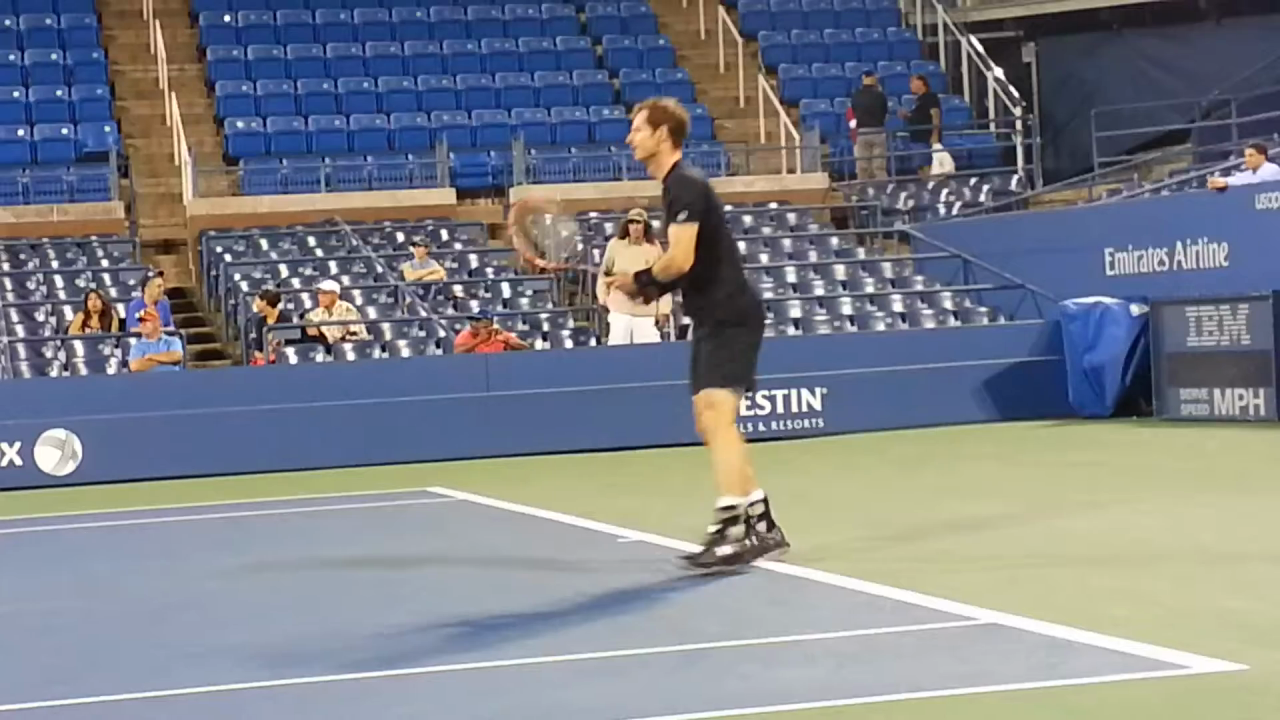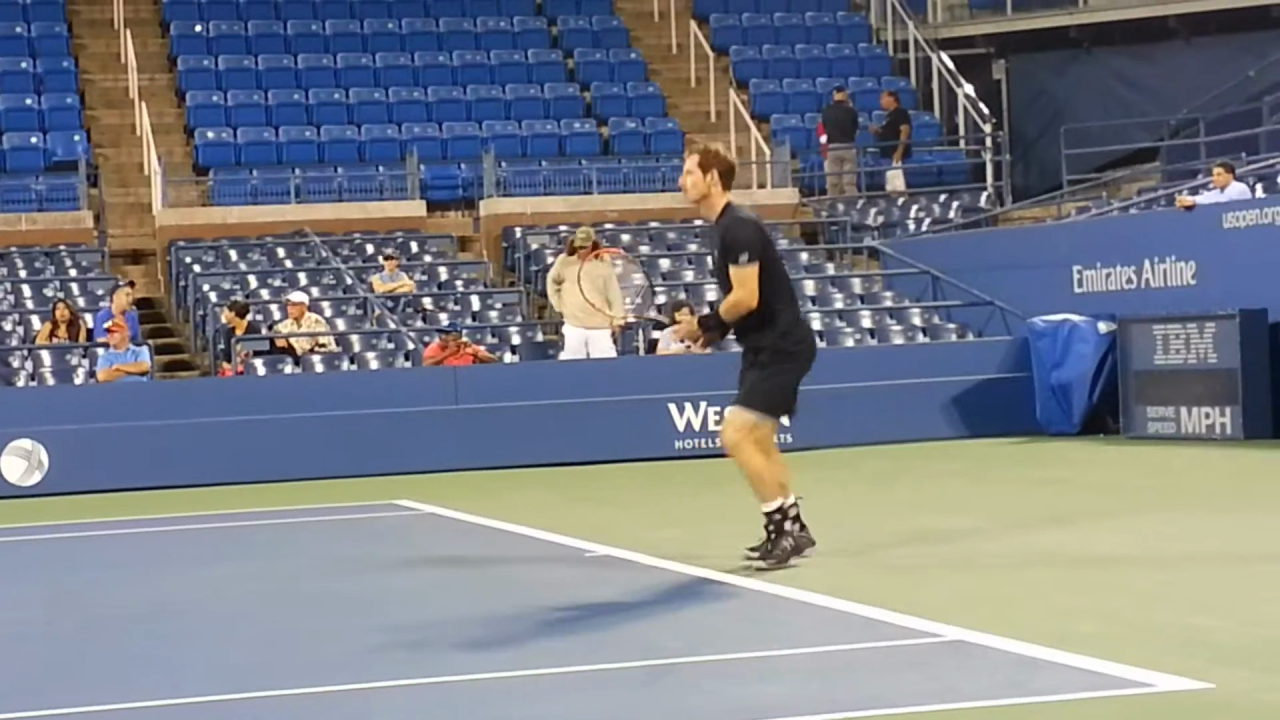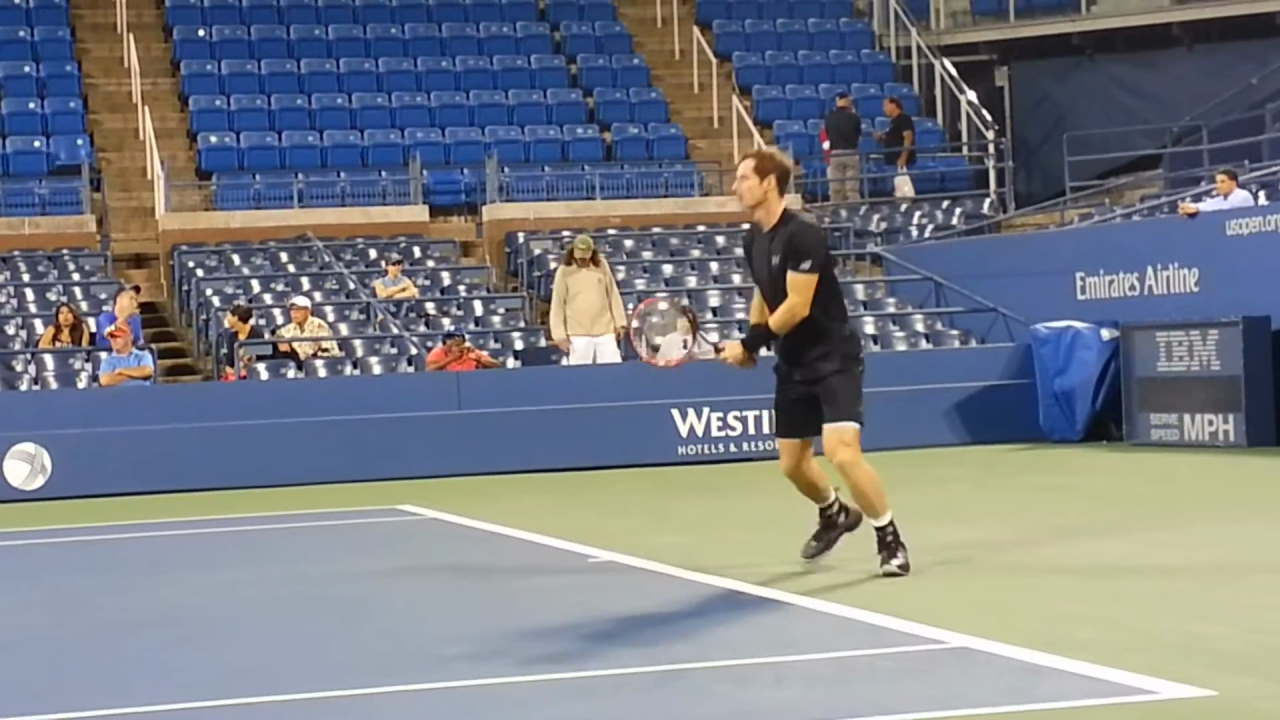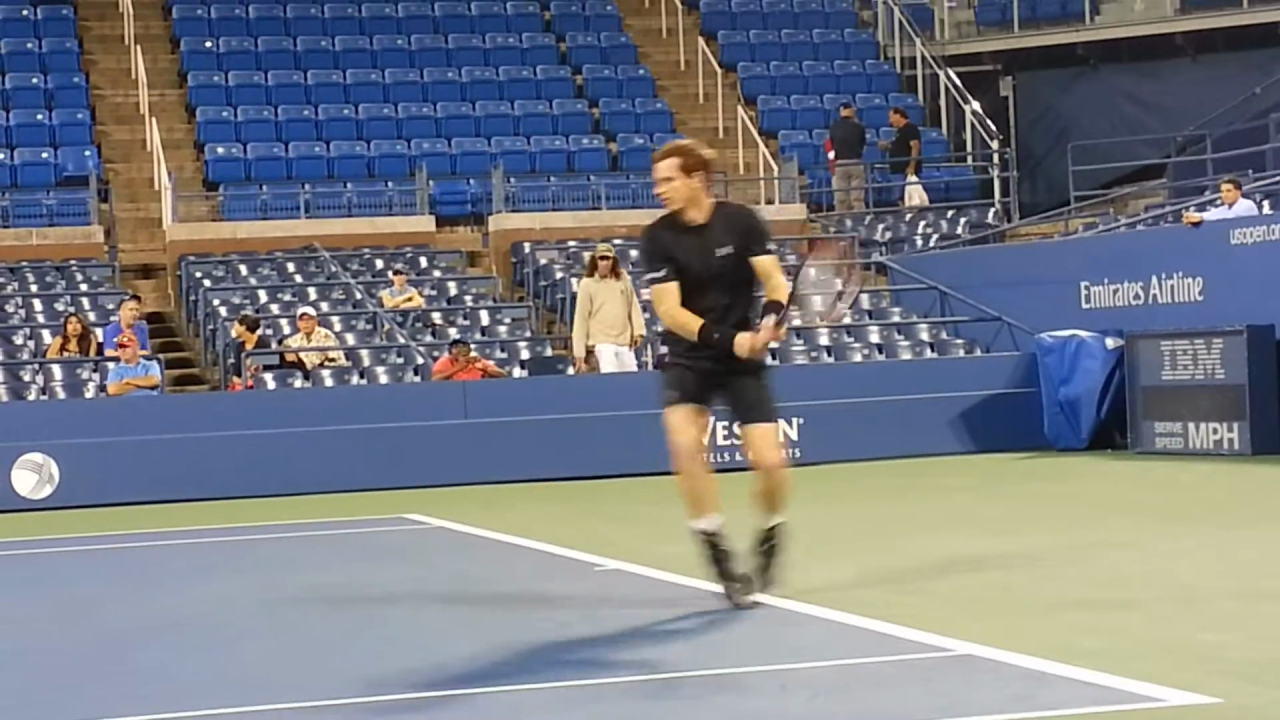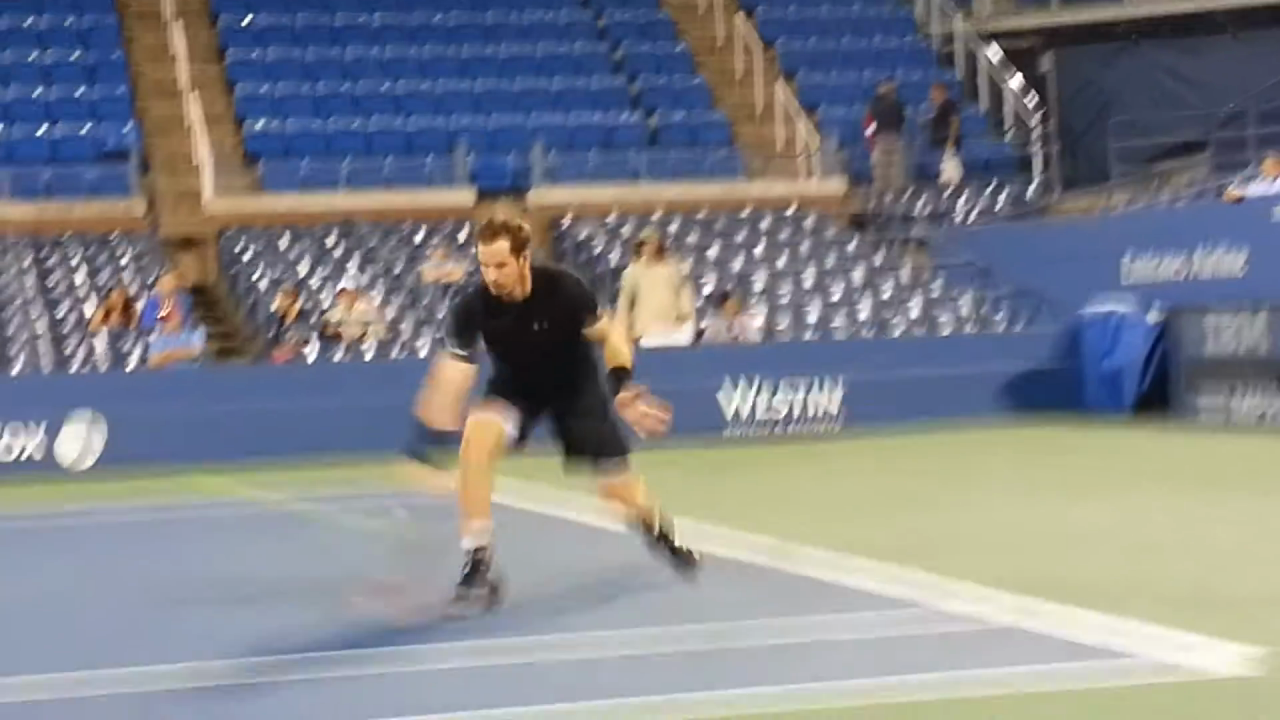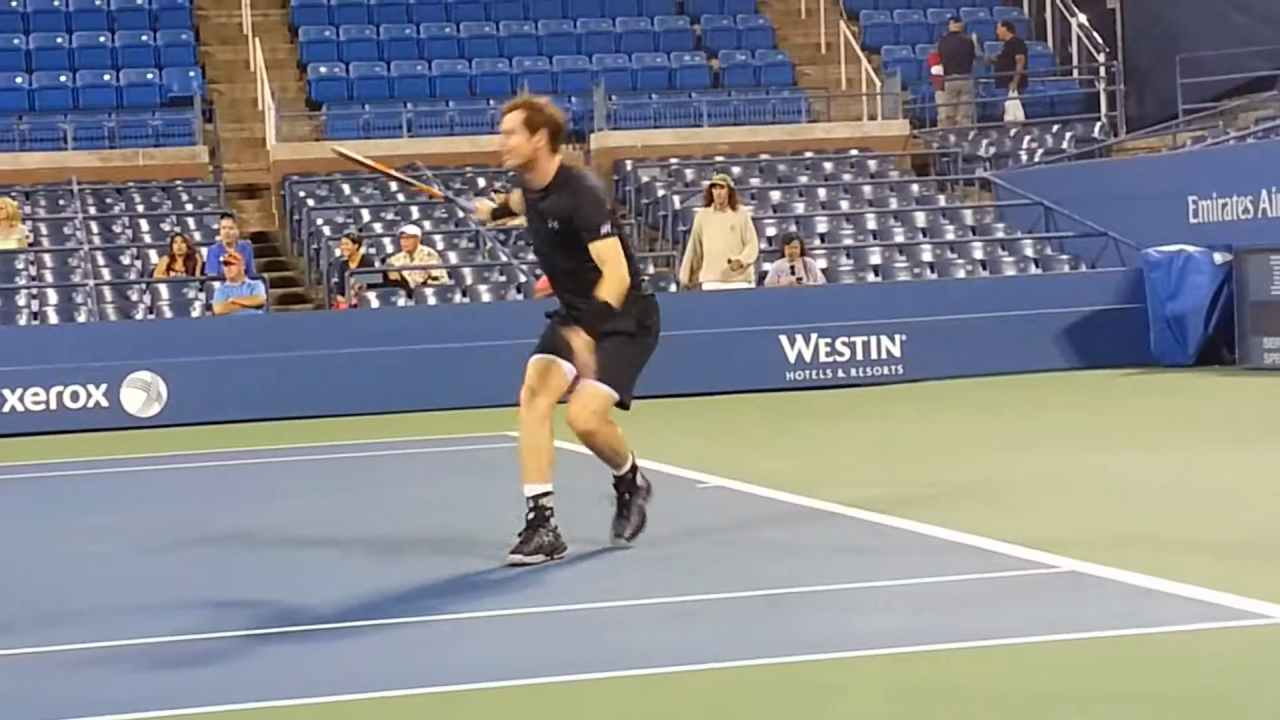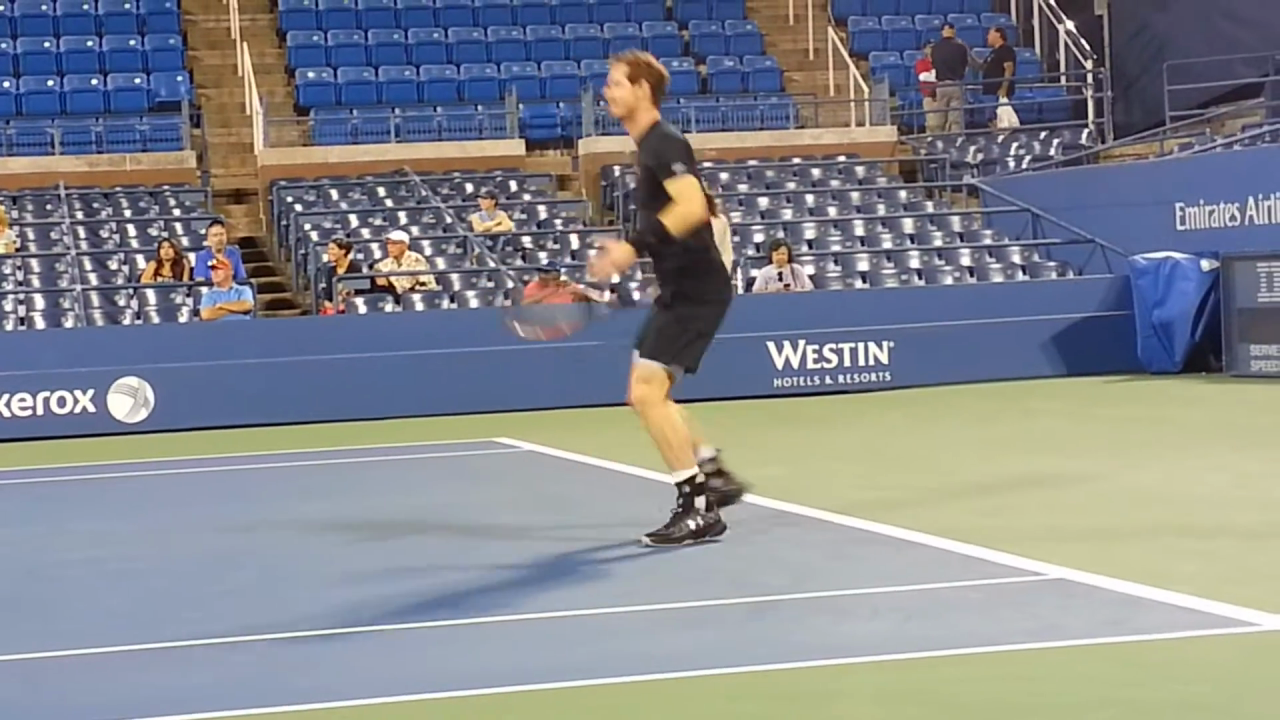
dt=0.5s
person 1, frame 1
left shoulder: (685, 184)
right shoulder: (677, 184)
left elbow: (681, 259)
left wrist: (639, 280)
right wrist: (651, 286)
left hip: (730, 317)
right hip: (715, 319)
left knee: (715, 415)
right knee: (713, 423)
left ankle: (727, 530)
right ankle: (760, 524)
person 1, frame 2
left shoulder: (737, 227)
right shoulder: (722, 226)
left elbow: (748, 298)
left wrist: (706, 324)
right wrist: (713, 328)
left hip: (782, 347)
right hip: (765, 347)
left knee: (738, 438)
right knee: (755, 441)
left ankle: (786, 527)
right ankle: (786, 527)
person 1, frame 3
left shoulder: (802, 234)
right shoulder: (753, 239)
left elbow: (798, 306)
left wrist: (750, 344)
right wrist: (749, 342)
left hip: (835, 358)
right hip: (794, 363)
left knee: (842, 454)
right knee: (791, 464)
left ankle: (889, 540)
right ankle: (834, 514)
person 1, frame 4
left shoulder: (741, 220)
right shoulder: (658, 238)
left elbow: (774, 279)
right elbow: (668, 312)
left wrist: (771, 322)
right wrist: (728, 339)
left hip: (742, 361)
right hip: (687, 358)
left knee: (770, 459)
right knee: (686, 445)
left ankle: (771, 537)
right ankle: (717, 550)
person 1, frame 5
left shoulder: (563, 287)
right shoulder: (472, 306)
left elbow: (608, 335)
right elbow: (450, 378)
left wrist: (622, 389)
right wrist: (430, 441)
left hip: (574, 385)
right hip: (516, 385)
left knee: (623, 490)
right knee: (477, 440)
left ankle: (662, 536)
right ankle: (478, 567)
person 1, frame 6
left shoulder: (582, 195)
right shoulder: (530, 184)
left elbow: (617, 274)
left wrist: (587, 331)
right wrist: (498, 208)
left hip: (624, 318)
right hip: (572, 315)
left knee: (586, 417)
right knee: (533, 398)
left ankle: (630, 481)
right ankle: (540, 525)
person 1, frame 7
left shoulder: (664, 143)
right shoulder: (650, 146)
left elbow: (693, 209)
left wrist: (635, 246)
left hip: (698, 287)
right hip: (680, 286)
left knee: (646, 392)
right knee: (648, 393)
left ankle: (695, 507)
right ankle: (715, 478)
